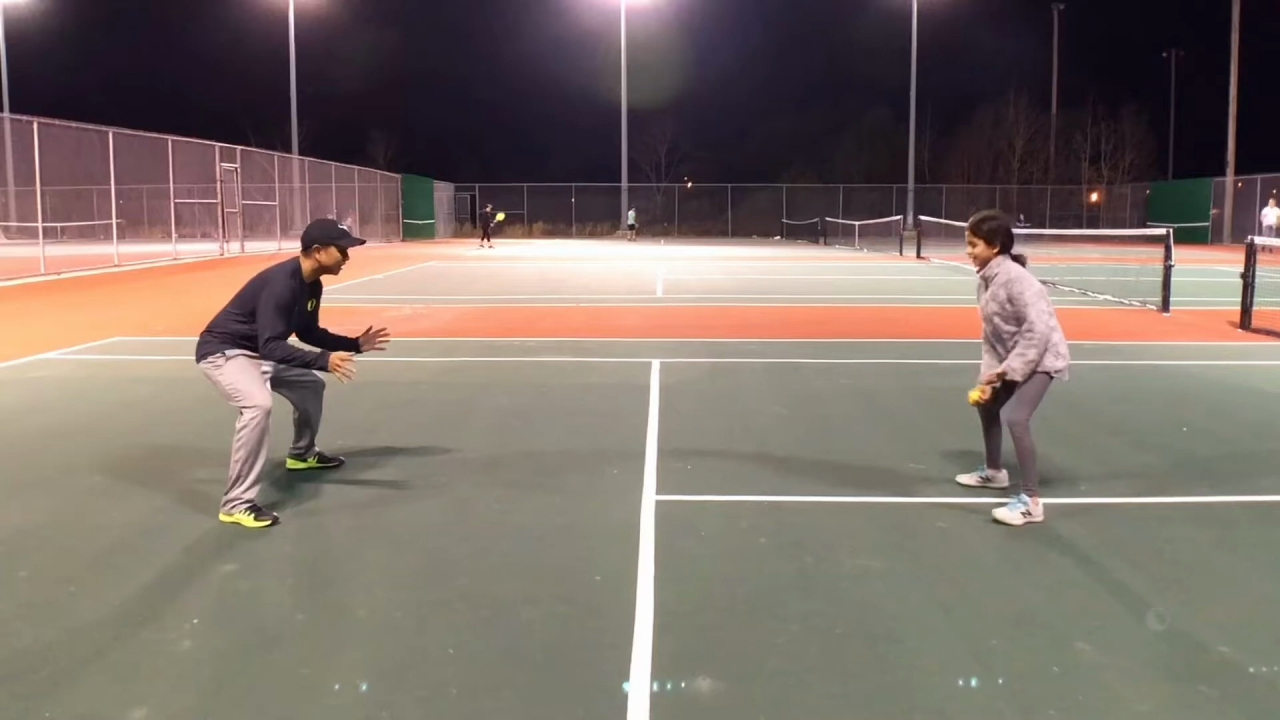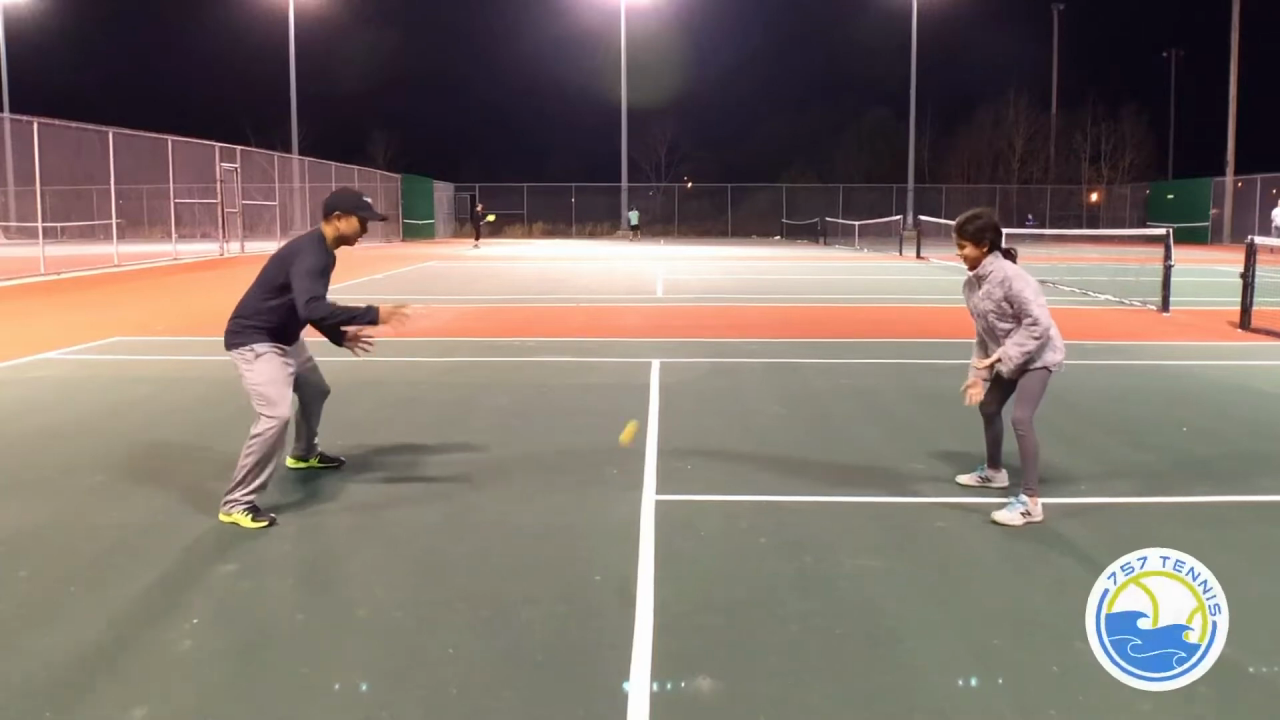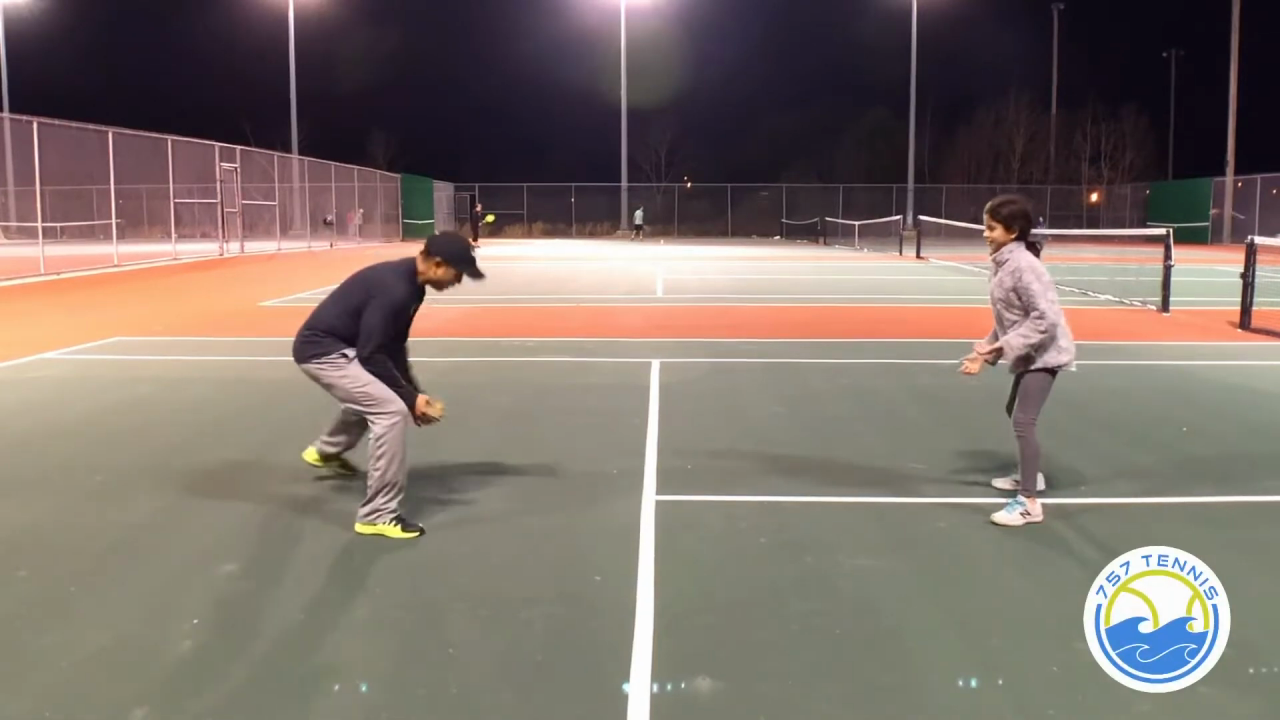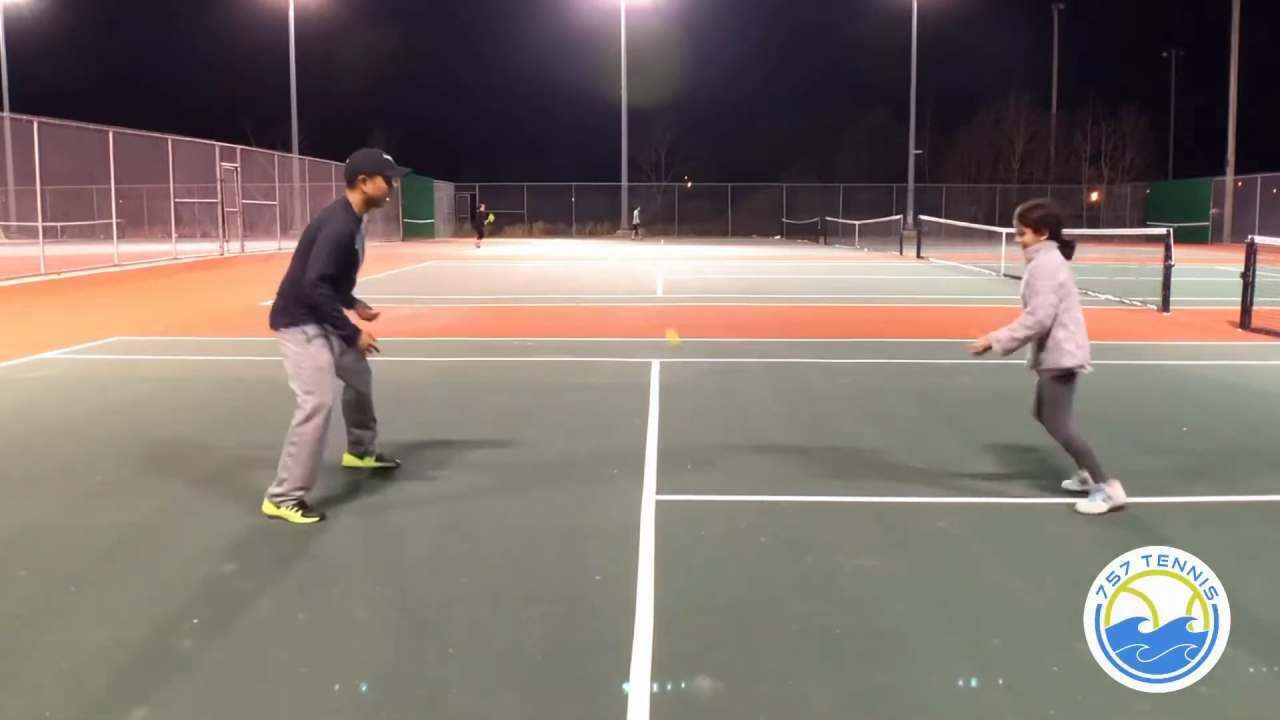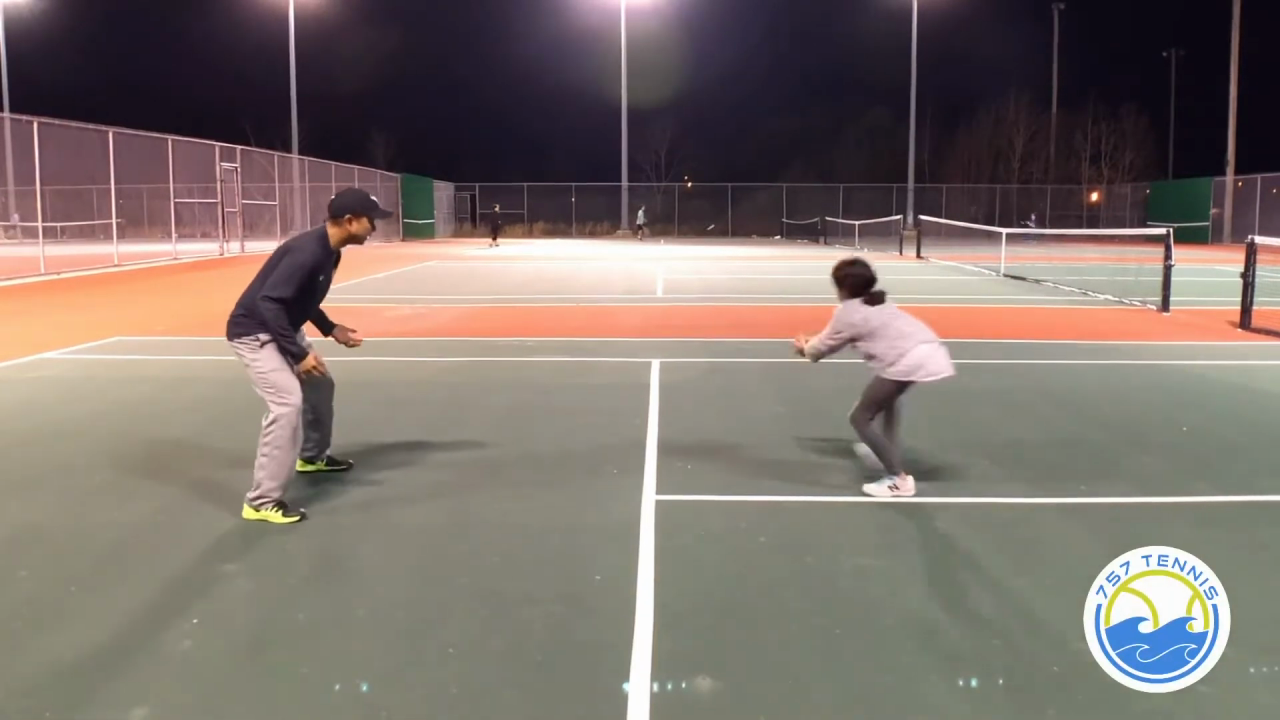
dt=0.7s
person 1, frame 1
left shoulder: (312, 285)
right shoulder: (281, 284)
left elbow: (307, 332)
right elbow: (272, 346)
left wrist: (354, 344)
right wrist: (323, 360)
left hip: (258, 350)
right hip: (222, 351)
left knee: (311, 386)
right knee: (259, 405)
left ankle: (302, 453)
right ankle: (236, 503)
person 1, frame 2
left shoulder: (324, 252)
right shoulder: (310, 253)
right elbow: (312, 308)
left wrist: (340, 337)
right wrist: (371, 314)
left hip: (284, 337)
right hip: (254, 340)
left knee: (316, 391)
right knee: (276, 414)
left ankle: (304, 454)
right ankle: (237, 503)
person 1, frame 3
left shoulder: (412, 286)
right shoulder: (394, 290)
left elbow: (394, 346)
right elbow: (372, 353)
left wrist: (412, 390)
right wrist: (411, 398)
left hip: (329, 346)
right hip: (321, 350)
left knee: (369, 397)
right knee: (390, 411)
left ankle: (326, 451)
right ankle: (378, 515)
person 1, frame 4
left shoulder: (353, 221)
right shoulder: (338, 224)
right elbow: (315, 285)
left wrist: (353, 305)
right wrist: (354, 334)
left hip: (321, 321)
right hip: (300, 321)
left knee: (359, 376)
right knee: (316, 403)
left ankle: (361, 450)
right ankle: (283, 497)
person 1, frame 5
left shoulder: (331, 253)
right shoulder: (308, 252)
right elbow: (269, 302)
left wrist: (330, 329)
right wrist: (299, 354)
left hip: (281, 331)
right hip: (254, 332)
left knee: (320, 387)
right knee: (287, 404)
left ankle: (312, 456)
right ankle: (262, 500)
person 2, frame 1
left shoulder: (1015, 280)
right shoulder: (986, 282)
left elbow: (1038, 331)
right elbow: (991, 336)
left wrist: (1005, 368)
right wrist: (989, 376)
left hip: (1039, 361)
right hip: (1016, 363)
left knee: (1018, 422)
right knee: (987, 407)
left ankle: (1030, 499)
right ankle: (993, 471)
person 2, frame 2
left shoulder: (1010, 277)
right shoulder: (972, 284)
left elbow: (1038, 324)
right elbow: (983, 335)
left wrist: (1003, 355)
right wrist: (979, 374)
left hip: (1037, 355)
right hip: (1008, 358)
left knee: (1021, 419)
right knee: (988, 407)
left ankle: (1030, 501)
right ankle: (994, 471)
person 2, frame 3
left shoulder: (1024, 267)
right shoulder: (1000, 266)
left elbow: (1044, 319)
left wrist: (1007, 345)
right wrist: (984, 351)
left hip: (1043, 354)
right hip: (1027, 355)
left knee: (1023, 422)
right knee: (1015, 413)
left ankle: (1028, 503)
right ankle: (1029, 476)
person 2, frame 4
left shoulder: (1044, 266)
right shoulder: (1045, 262)
left elbow: (1038, 320)
right elbow: (1035, 314)
left wrist: (997, 340)
right wrist: (1001, 335)
left hip: (1059, 354)
right hip: (1055, 353)
left knee: (1059, 426)
right knee: (1044, 414)
left ankle: (1108, 487)
right ankle: (1088, 475)
person 2, frame 5
left shoulder: (847, 314)
right shoulder: (880, 305)
left elbow: (826, 345)
left wrist: (807, 350)
right wrist: (813, 344)
left hip: (904, 363)
right hip: (930, 353)
left knee: (860, 419)
right knee: (887, 396)
left ankle: (900, 479)
right ankle: (887, 449)
